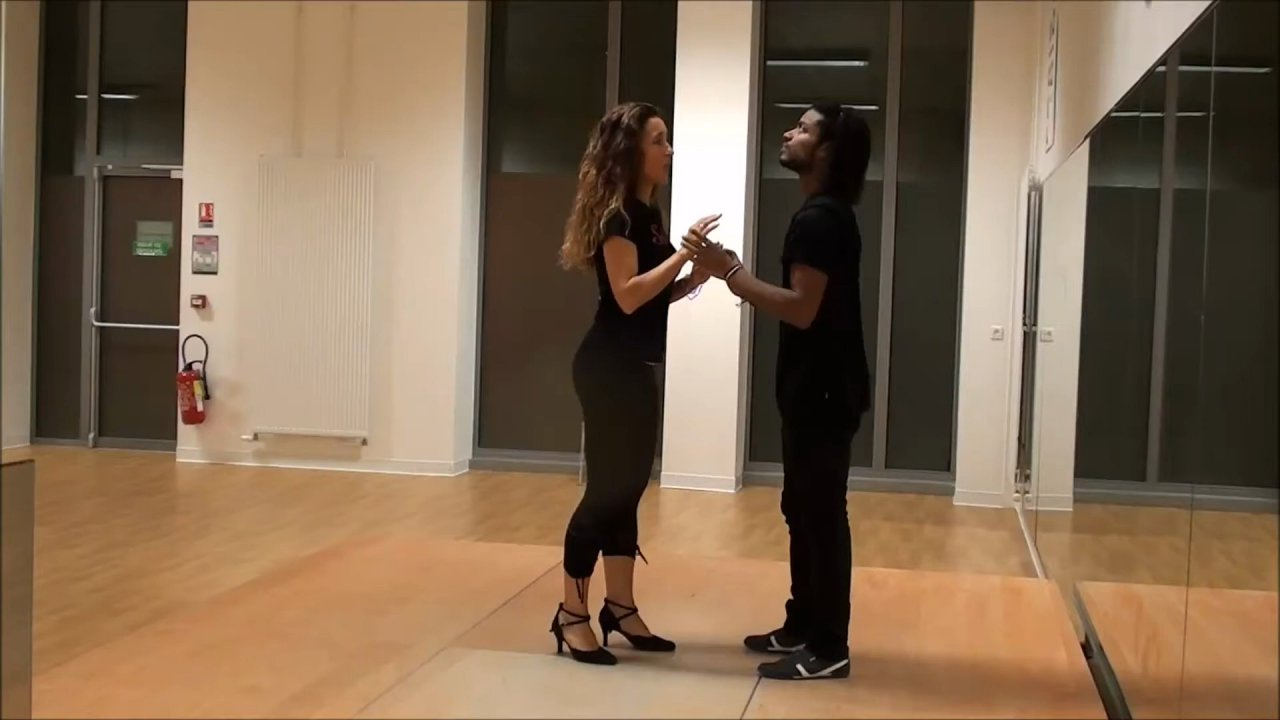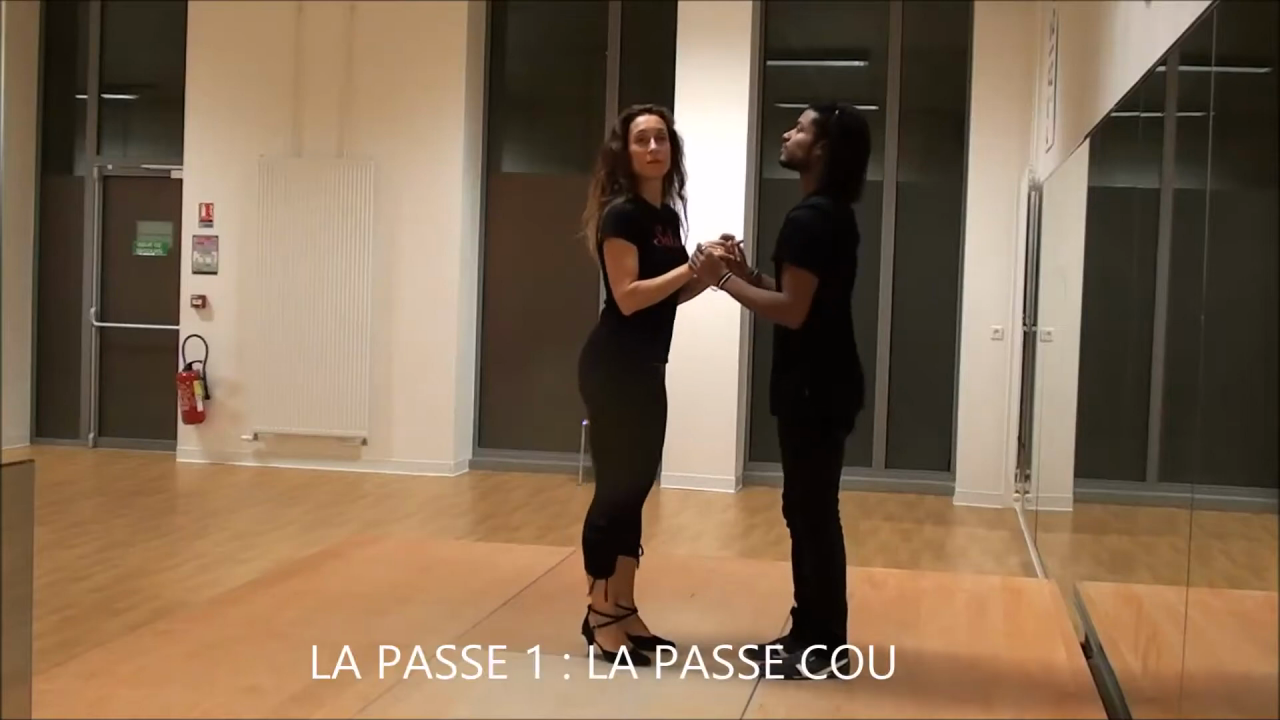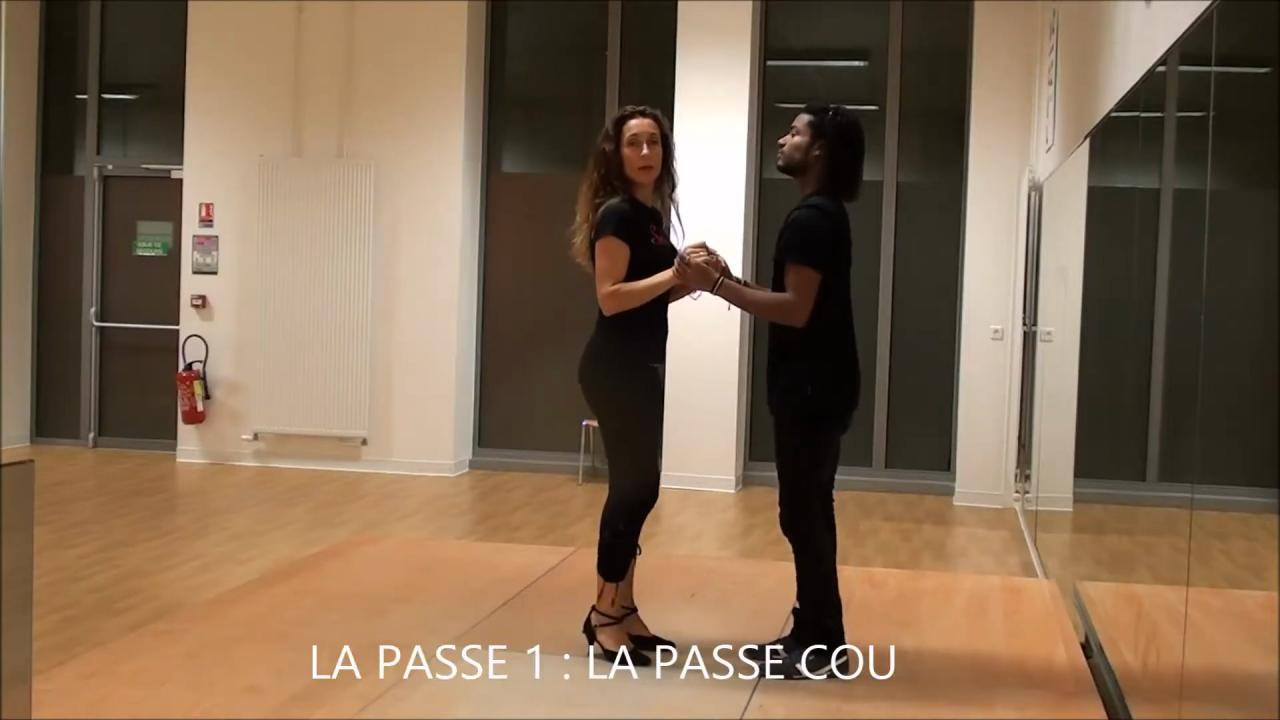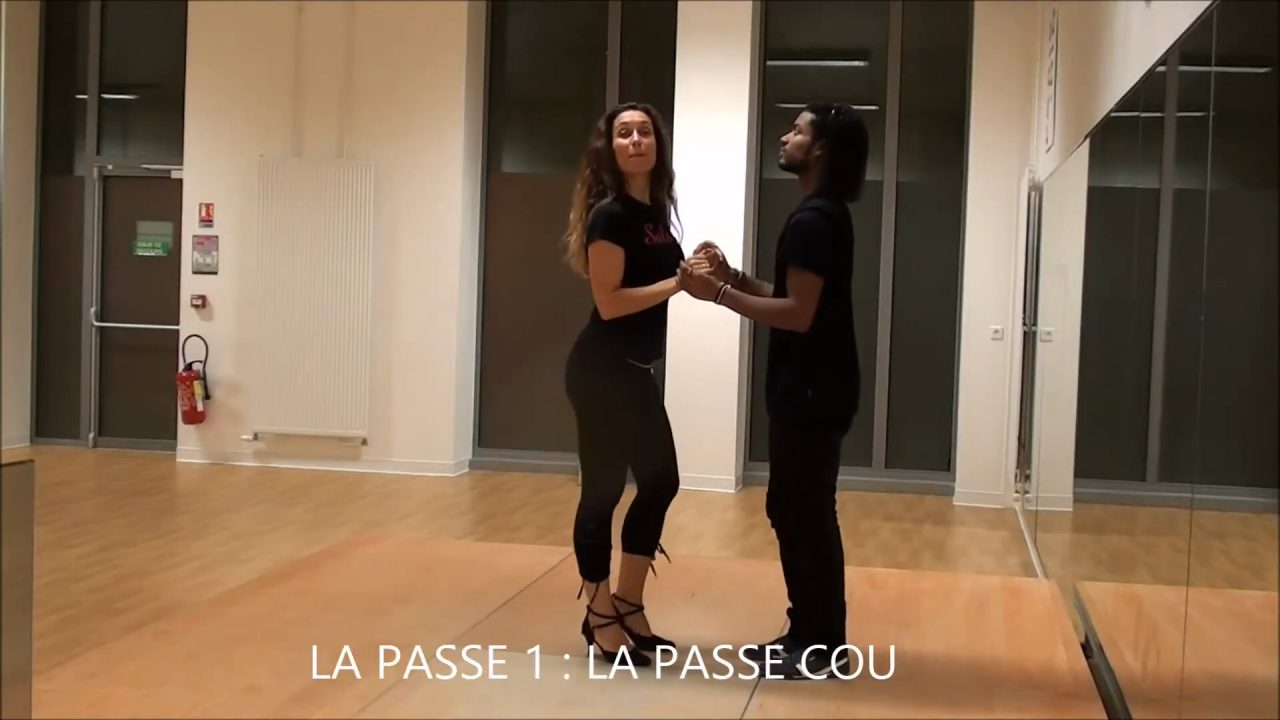
dt=0.7s
person 1, frame 1
left shoulder: (816, 219)
right shoulder: (829, 216)
left elbow: (802, 309)
left wrist: (727, 271)
right wrist: (732, 271)
left hip: (823, 389)
right hip: (814, 386)
left knee: (821, 512)
right knee: (802, 508)
left ankle: (828, 646)
right ankle: (802, 626)
person 1, frame 2
left shoulder: (809, 218)
right shoulder: (831, 215)
left elbow: (792, 311)
left wrist: (723, 278)
right wrist: (745, 272)
left hip: (815, 388)
right hip: (818, 384)
left knee: (814, 514)
right knee: (804, 511)
left ankle: (827, 647)
right ankle: (808, 633)
person 1, frame 3
left shoulder: (810, 218)
right shoulder: (825, 215)
left elbow: (795, 309)
left wrist: (716, 285)
right wrist: (728, 279)
left hip: (812, 389)
right hip: (815, 387)
left knee: (803, 515)
right knee: (809, 512)
left ankle: (825, 644)
right ankle: (810, 633)
person 1, frame 4
left shoulder: (812, 221)
right shoulder: (823, 216)
left elbow: (798, 314)
left wrist: (718, 294)
right wrist: (733, 276)
left hip: (813, 392)
right hip: (805, 389)
left knee: (810, 515)
right knee: (789, 510)
left ankle: (823, 646)
right ankle: (806, 633)
person 2, frame 1
left shoulder: (647, 214)
right shoulder: (618, 215)
right elbow: (627, 295)
left wrist: (701, 272)
right wrist: (683, 253)
left hip: (636, 366)
right hip: (610, 366)
left knee: (629, 486)
right knee: (607, 488)
left ankle: (620, 608)
right ankle: (571, 614)
person 2, frame 2
left shoulder: (667, 216)
right shoulder: (620, 214)
right elbow: (628, 296)
right wrist: (692, 267)
left hip: (646, 366)
right hip: (614, 366)
left knee: (636, 486)
right knee: (617, 485)
left ankle: (623, 609)
right ankle: (600, 614)
person 2, frame 3
left shoulder: (653, 213)
right shoulder: (616, 214)
right elbow: (610, 297)
left wrist: (693, 278)
right wrist: (676, 274)
left hip: (640, 366)
right hip: (614, 367)
left knee: (635, 488)
right knee: (634, 487)
left ankle: (624, 609)
right ankle: (603, 614)
person 2, frame 4
left shoulder: (656, 210)
right shoulder: (609, 215)
right elbow: (609, 302)
right wrist: (680, 282)
left hip: (636, 370)
right hip: (601, 370)
left knee: (660, 481)
right knee: (603, 489)
left ankle: (627, 604)
right ankle: (599, 616)
